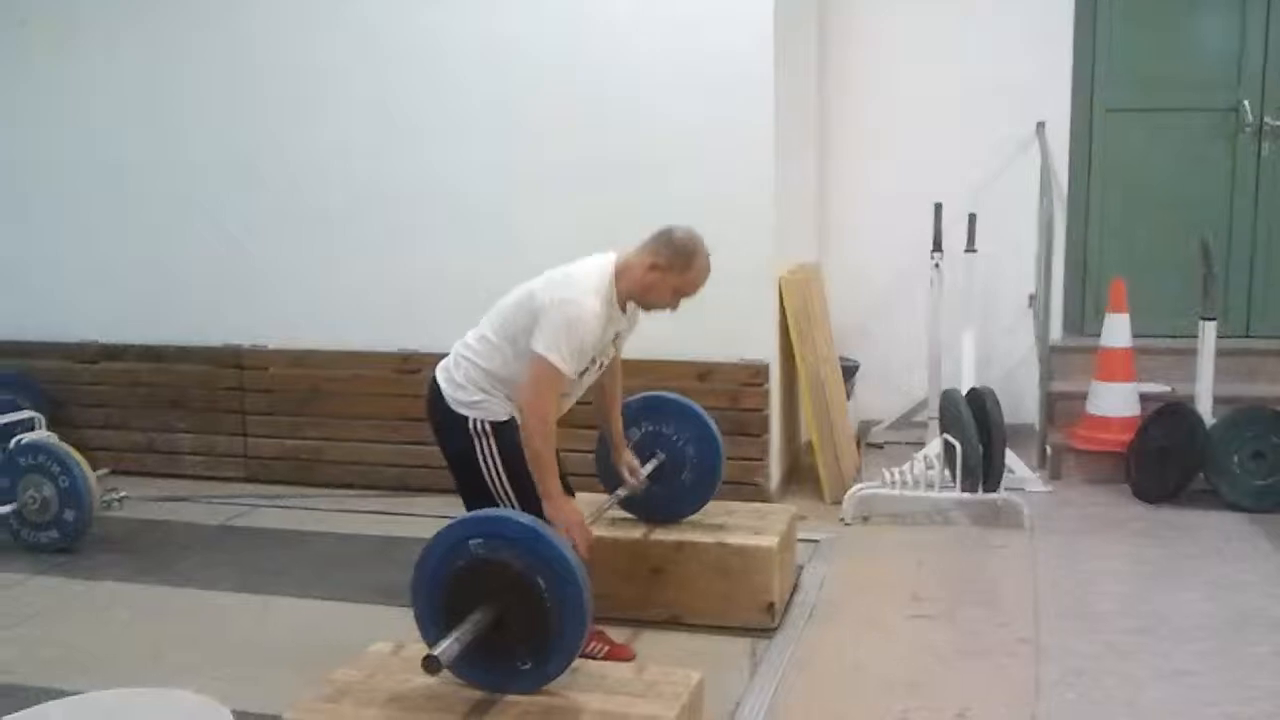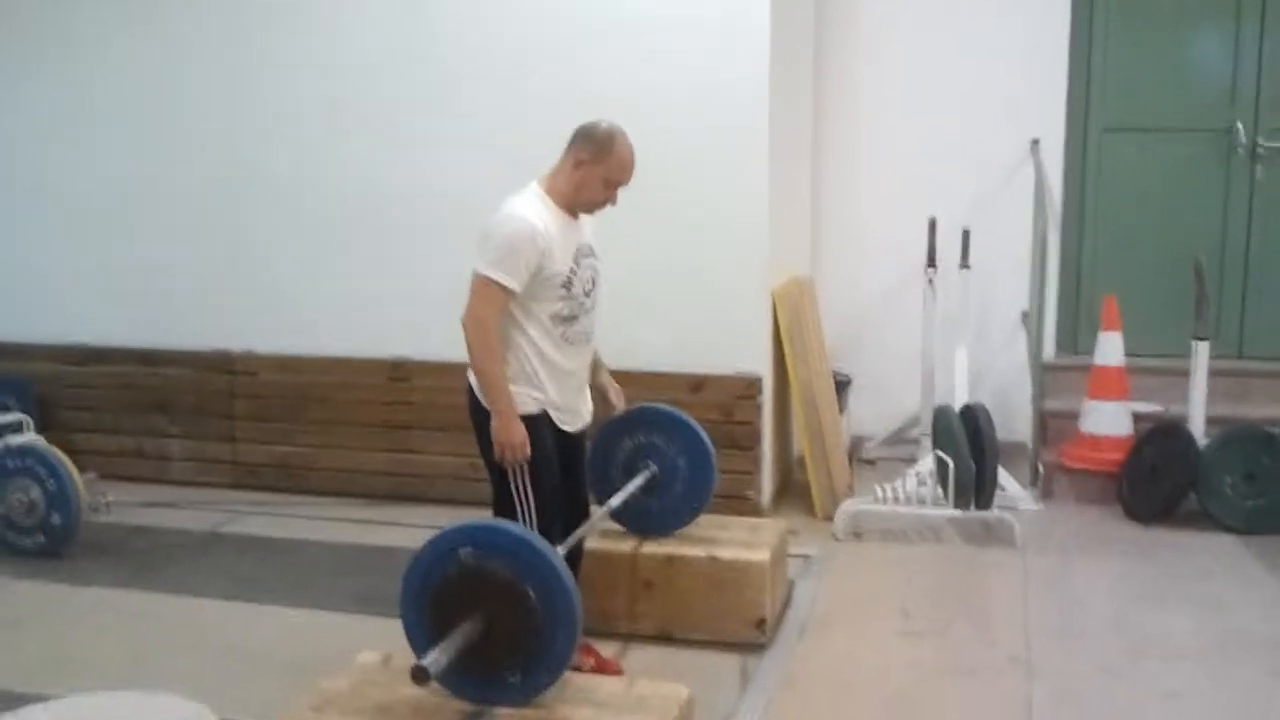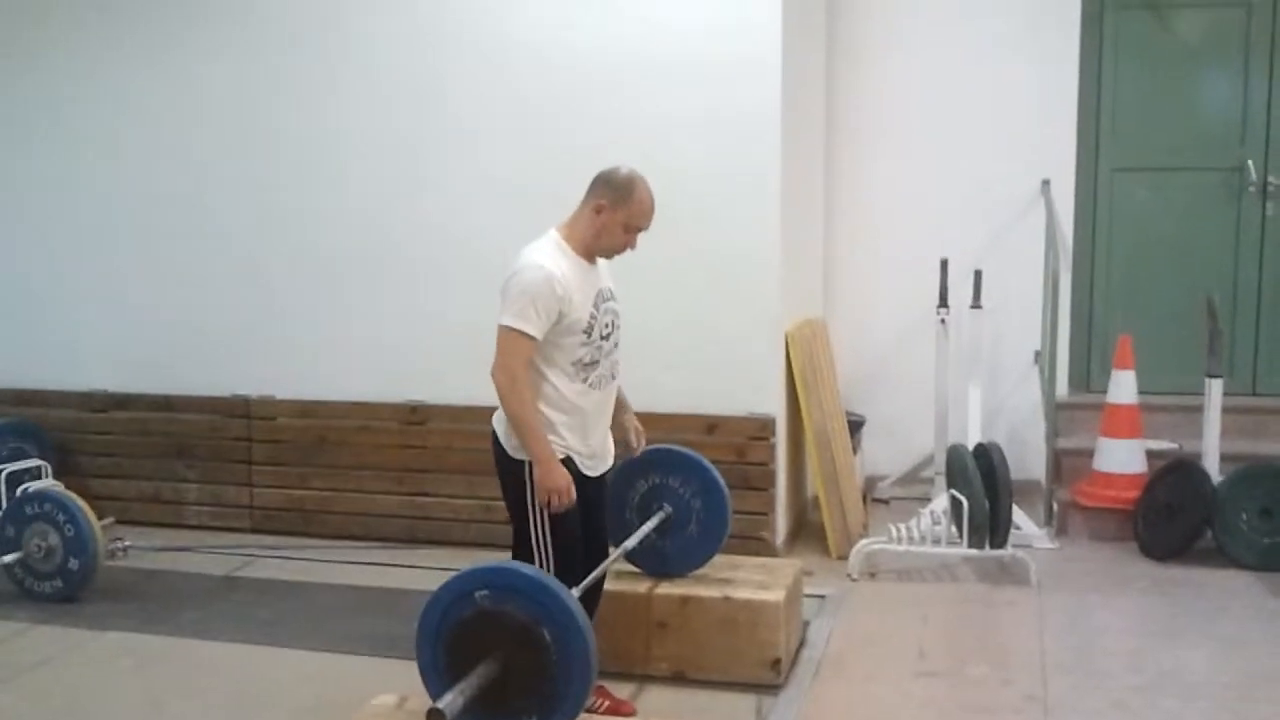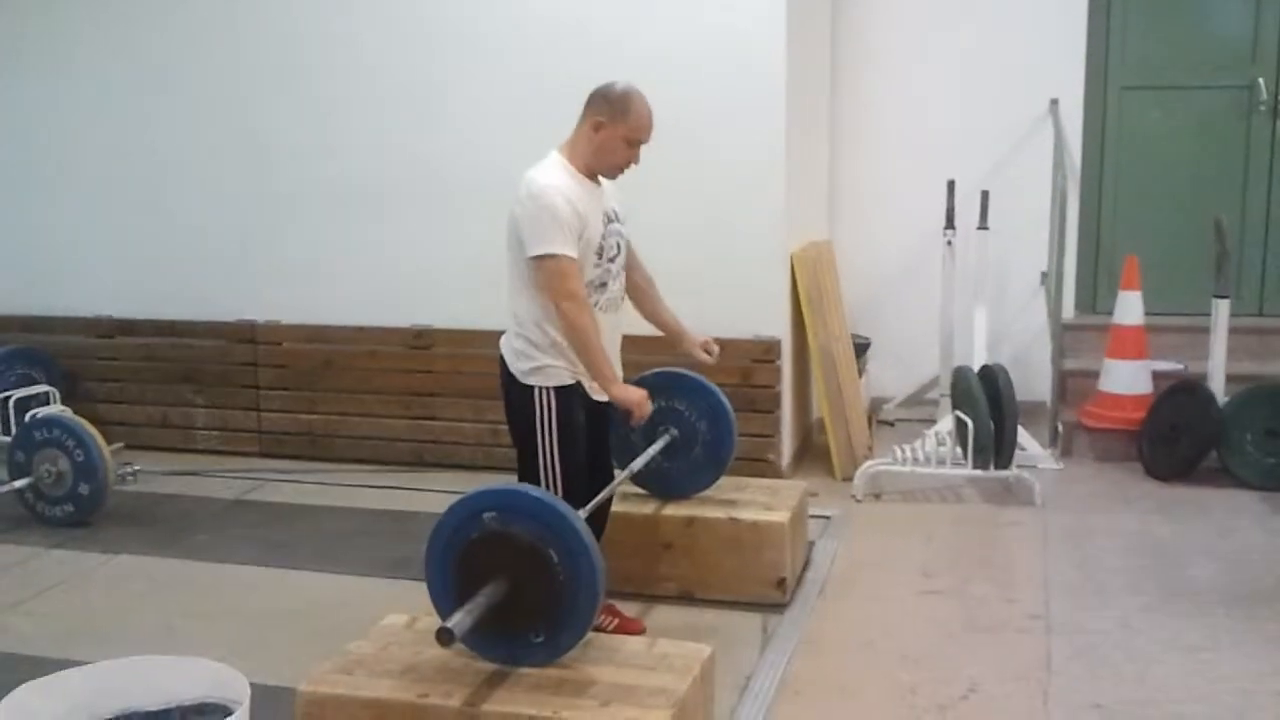
dt=0.7s
person 1, frame 1
left shoulder: (624, 295)
right shoulder: (581, 305)
left elbow: (608, 369)
right elbow: (535, 405)
left wrist: (620, 446)
right wrist: (554, 497)
left hip: (506, 401)
right hip: (471, 405)
left knee: (563, 526)
person 1, frame 2
left shoulder: (574, 221)
right shoulder: (522, 224)
right elbow: (479, 320)
left wrist: (599, 373)
right wrist: (504, 413)
left hip: (565, 406)
right hip: (519, 409)
left knee: (570, 527)
right knee: (531, 536)
person 1, frame 3
left shoulder: (594, 266)
right shoulder: (541, 271)
right elbow: (508, 371)
left wrist: (621, 413)
right wrist: (544, 461)
left hip: (587, 451)
right hip: (542, 457)
left knee: (589, 573)
right knee: (547, 582)
person 1, frame 4
left shoulder: (596, 188)
right shoulder: (549, 192)
left elbow: (629, 272)
right elbow: (569, 301)
left wrist: (682, 334)
right wrist: (616, 386)
left hip: (585, 375)
right hip: (546, 377)
left knee: (595, 494)
right knee: (555, 504)
